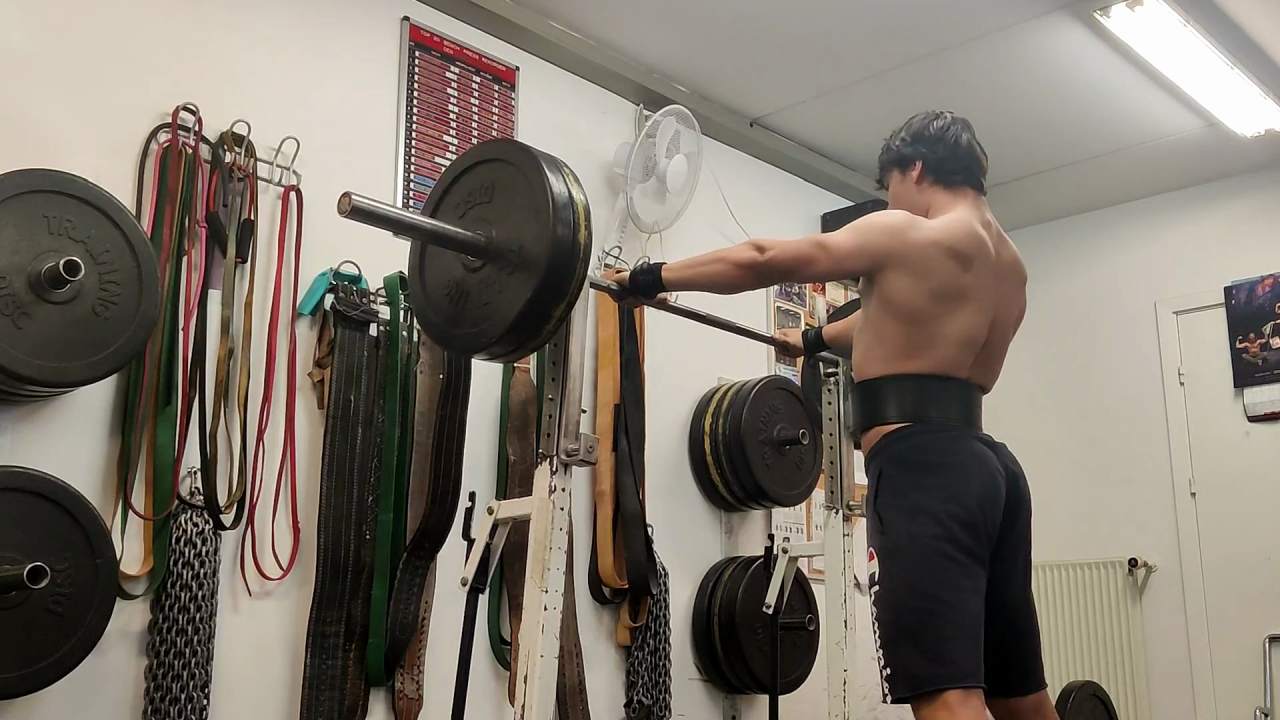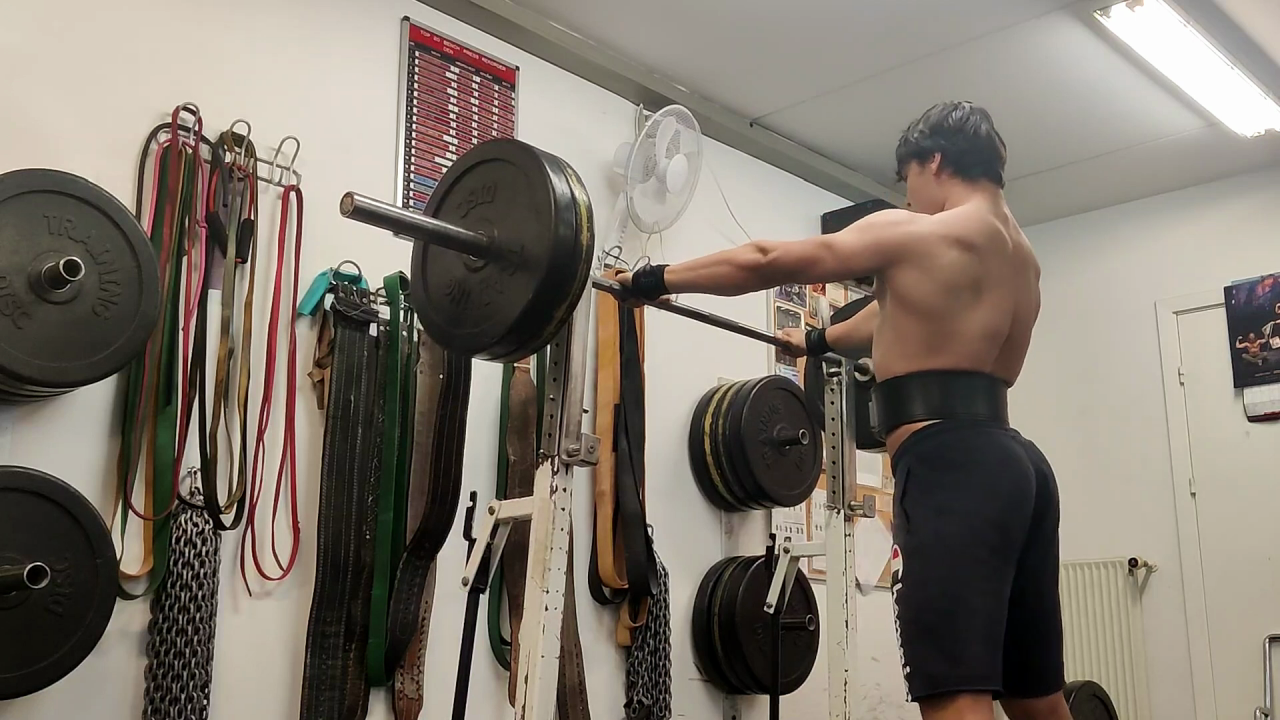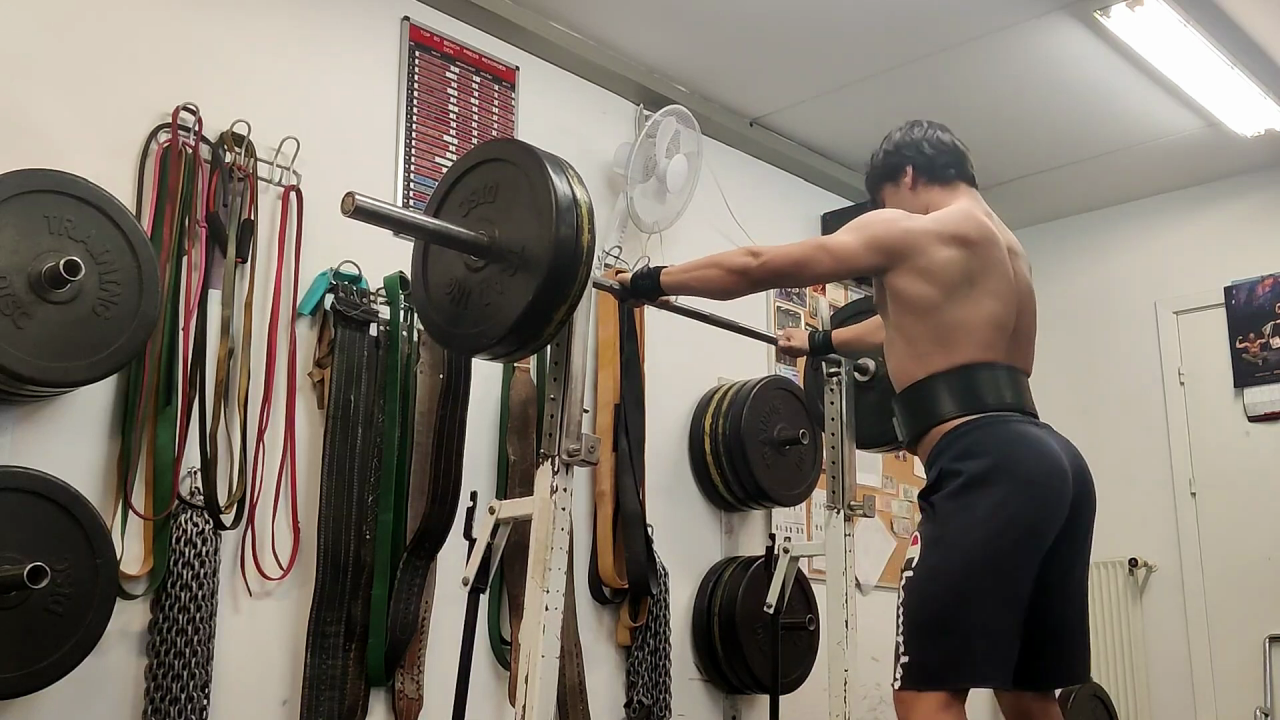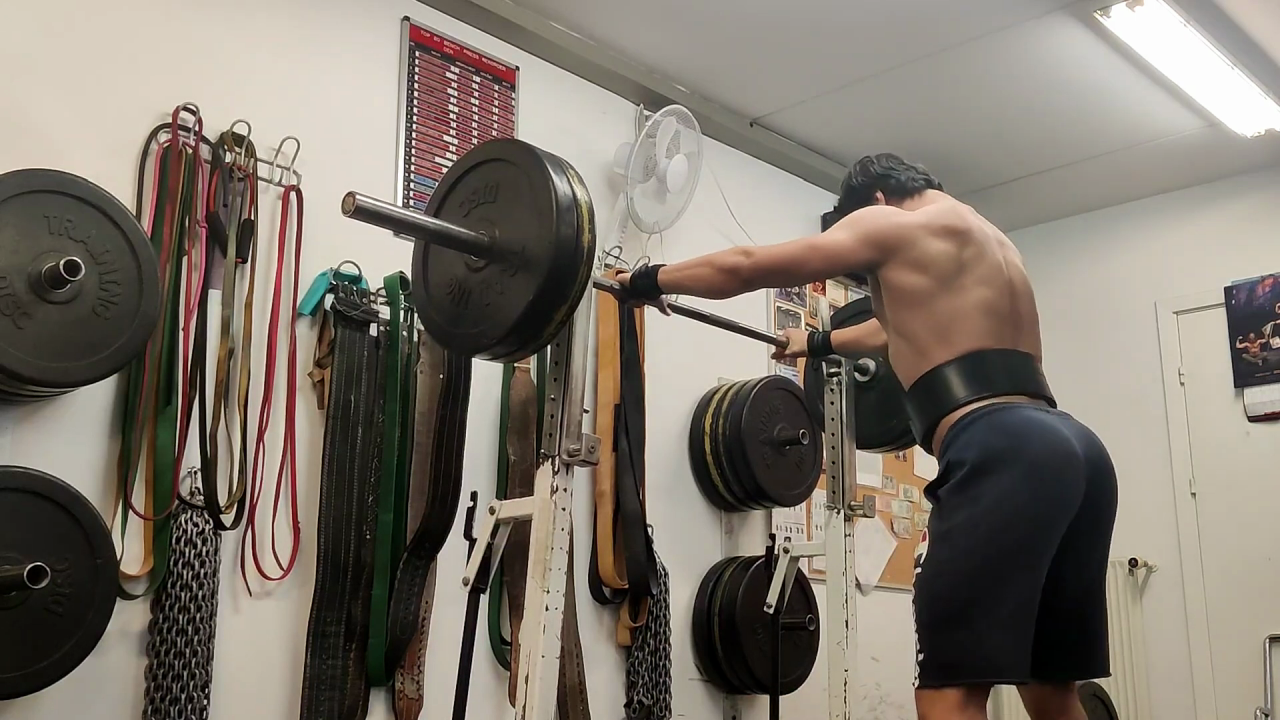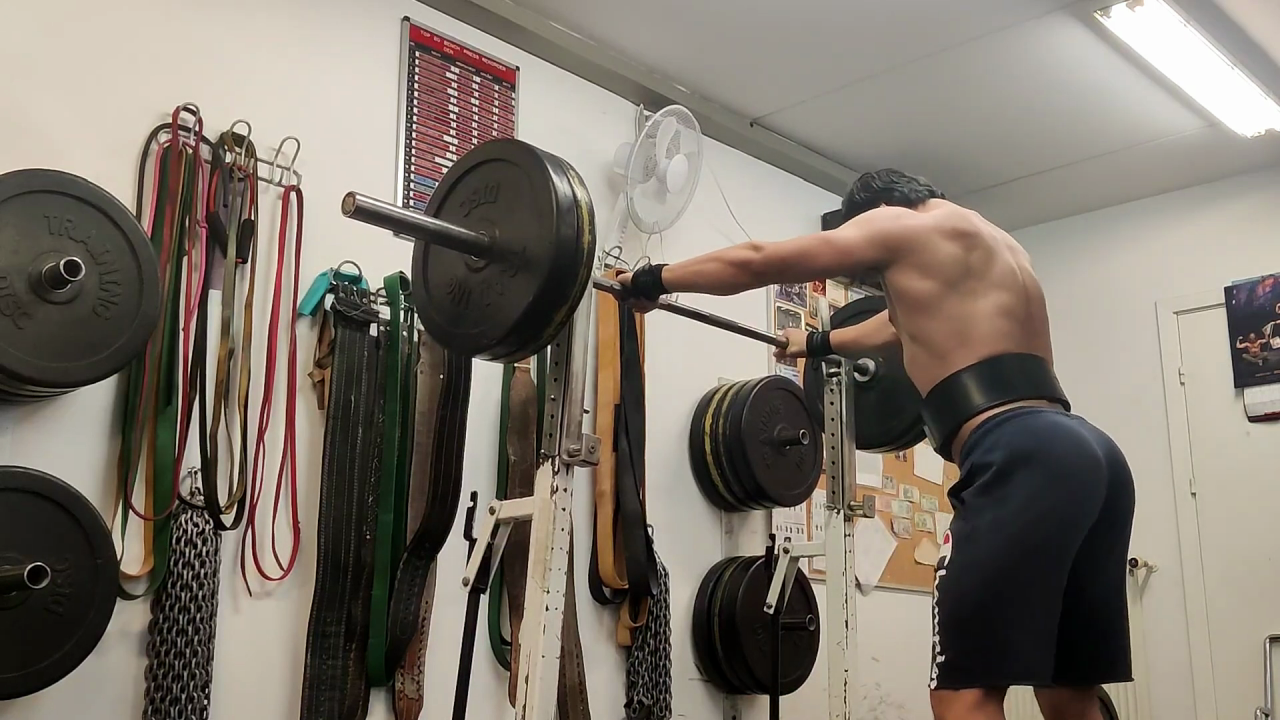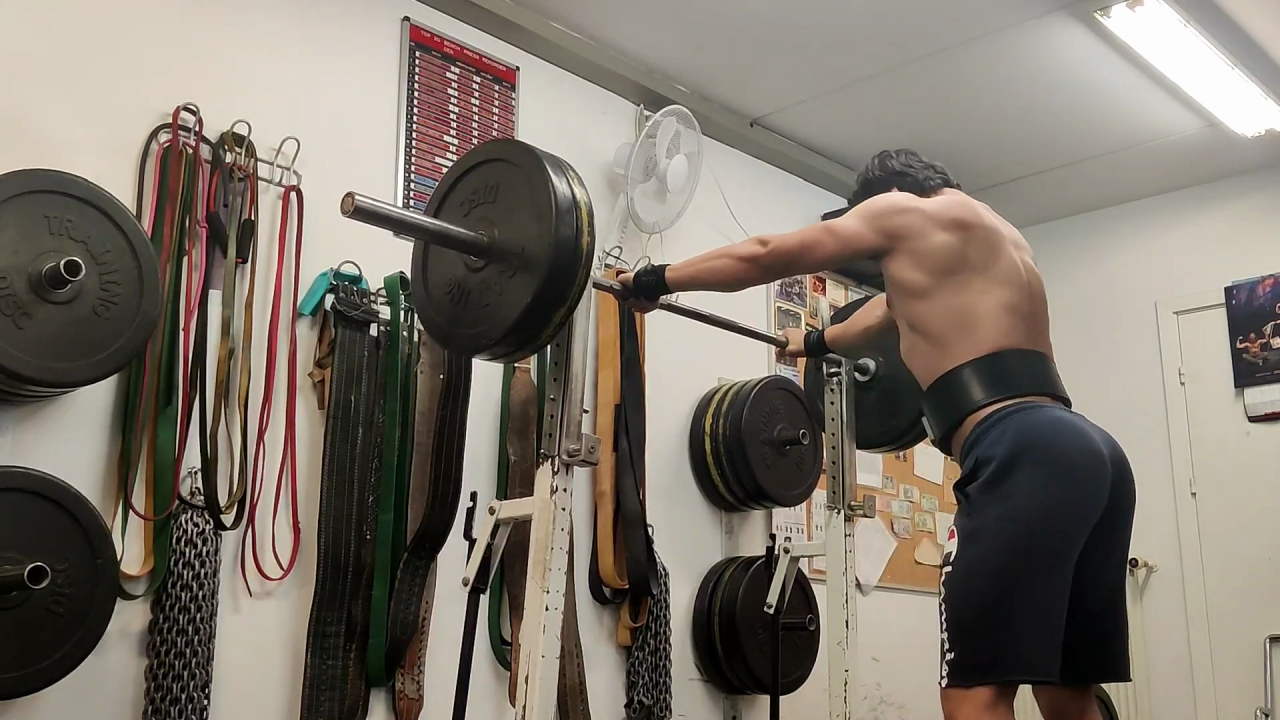
dt=0.3s
person 1, frame 1
left shoulder: (908, 234)
right shoulder: (1008, 262)
left elbow: (762, 261)
left wrist: (648, 278)
right wrist: (816, 339)
left hip: (922, 471)
right hip: (983, 466)
person 1, frame 2
left shoulder: (916, 234)
right shoulder: (1021, 257)
left elbow: (766, 262)
left wrist: (653, 280)
right wrist: (820, 340)
left hip: (954, 470)
right hip: (1012, 467)
person 1, frame 3
left shoulder: (908, 232)
right shoulder: (1006, 249)
left elbow: (758, 266)
left wrist: (651, 281)
right wrist: (823, 342)
left hip: (988, 471)
right hip: (1052, 465)
person 1, frame 4
left shoulder: (894, 224)
right shoulder: (987, 239)
left elbow: (747, 266)
left wrist: (650, 280)
right wrist: (823, 342)
left hip: (1003, 456)
right hip: (1071, 452)
person 1, frame 5
left shoulder: (900, 225)
right shoulder: (995, 243)
left elbow: (758, 261)
left wrist: (652, 279)
right wrist: (820, 342)
left hip: (1023, 461)
right hip: (1088, 457)
person 1, frame 6
left shoulder: (905, 211)
right shoulder: (994, 232)
left elbow: (762, 256)
left wrist: (654, 282)
right wrist: (818, 341)
left hip: (1024, 457)
right hip: (1088, 453)
